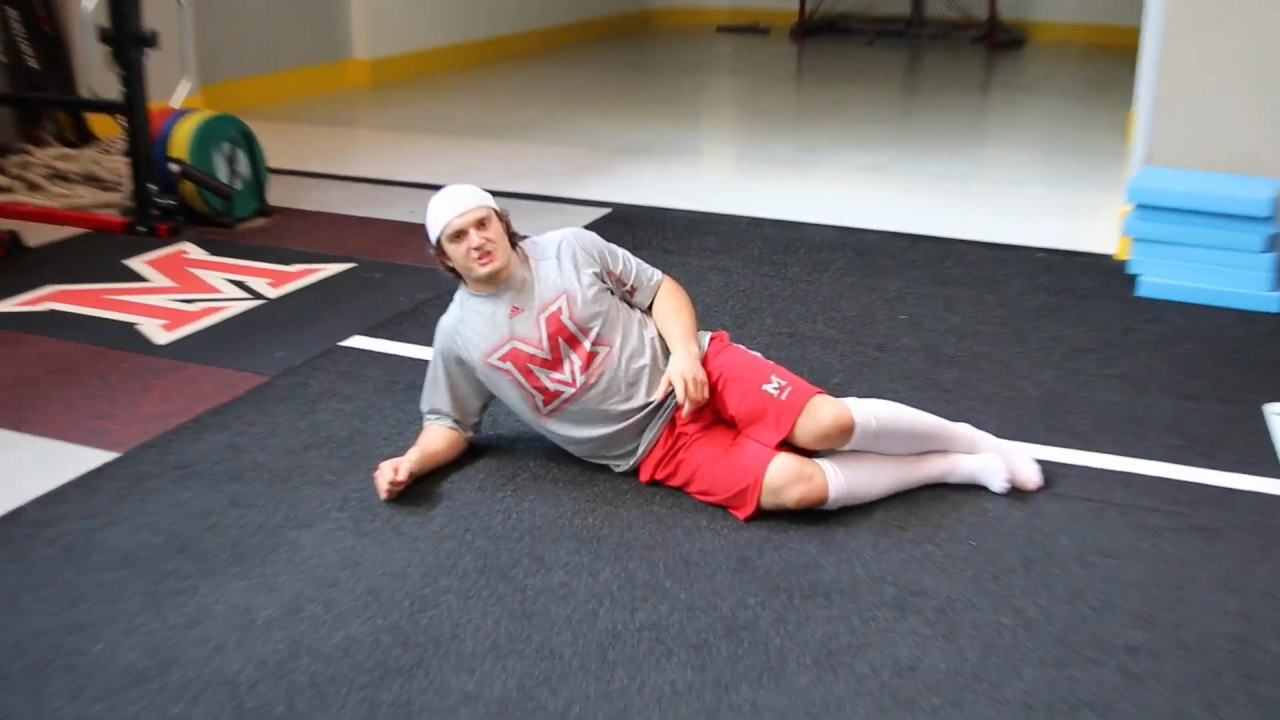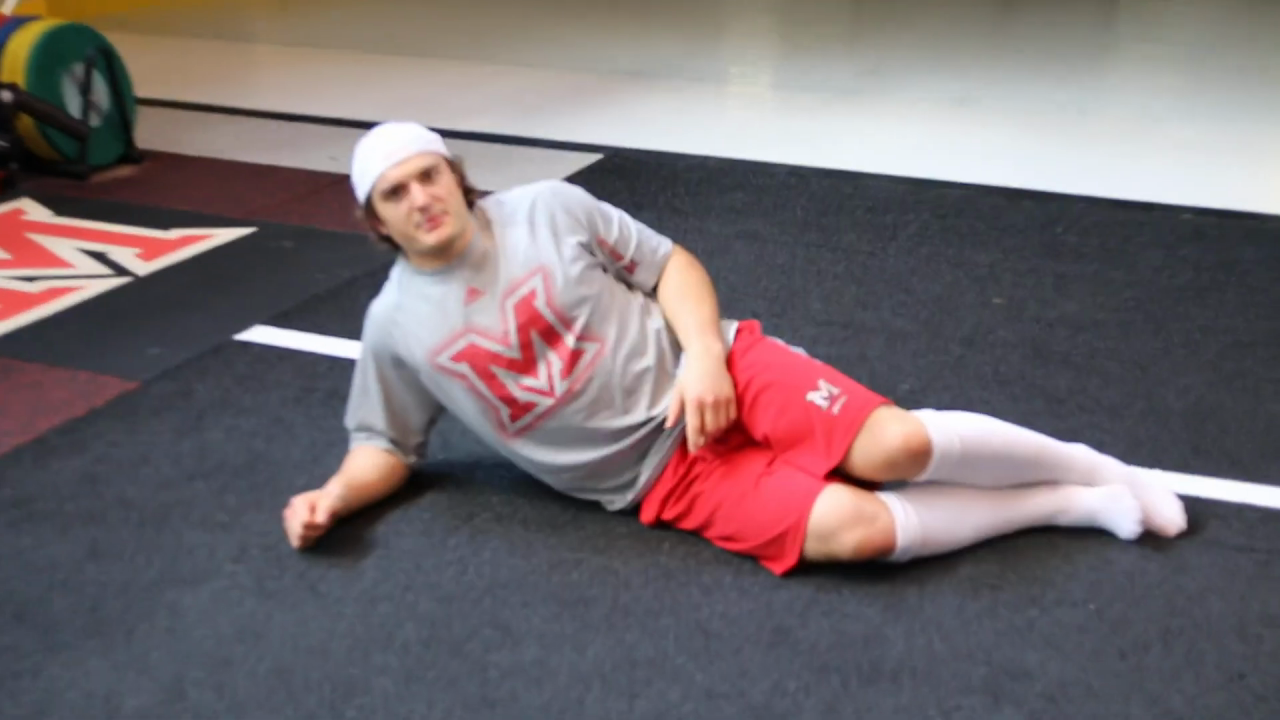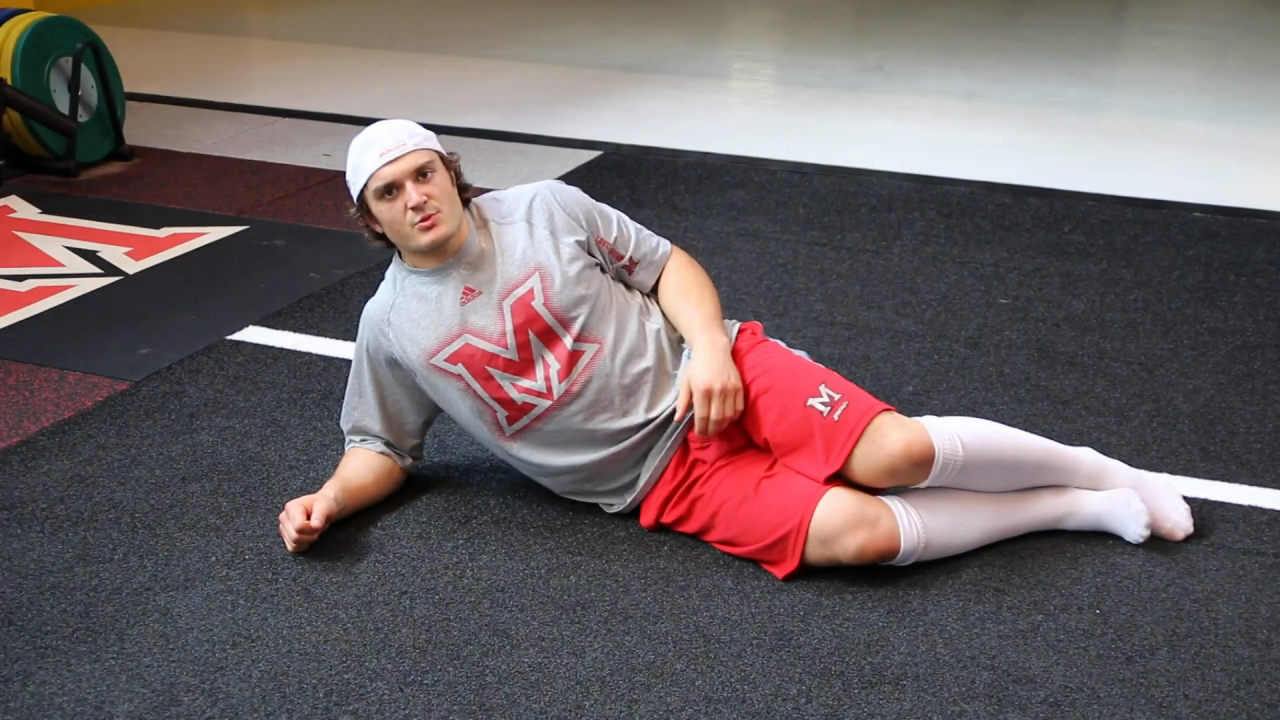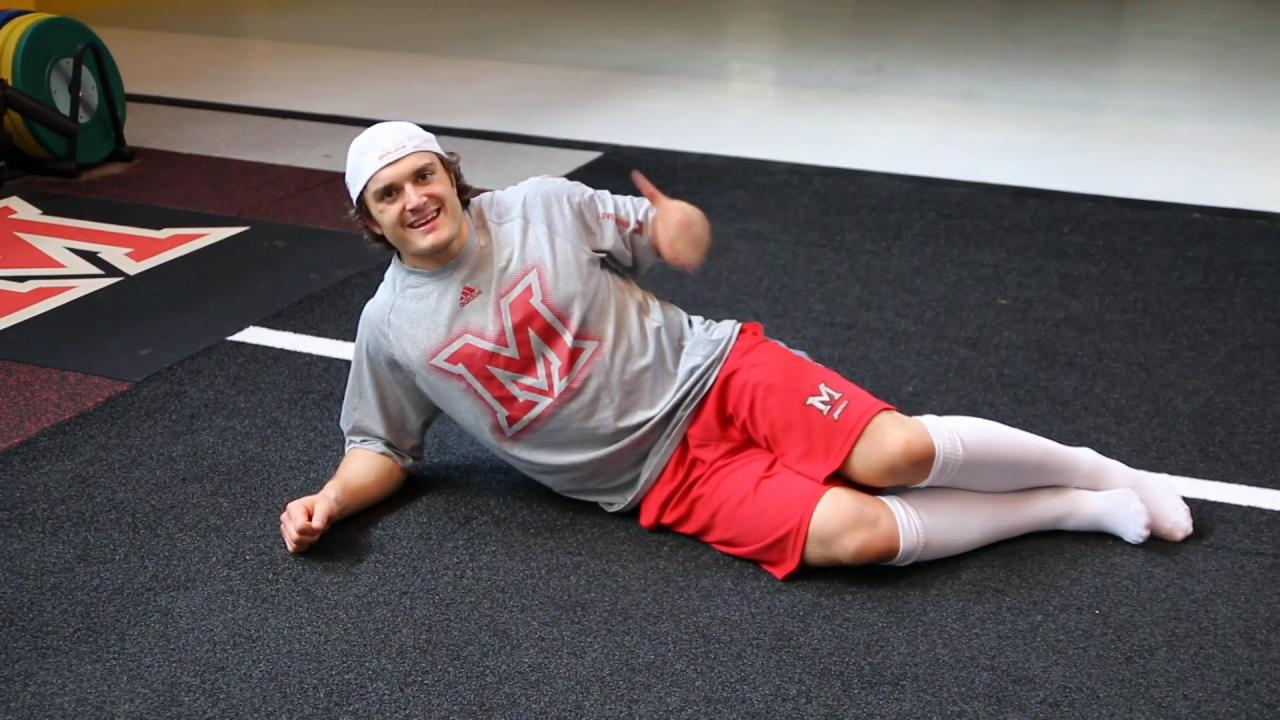
dt=0.4s
person 1, frame 1
left shoulder: (570, 248)
right shoulder: (458, 335)
left elbow: (662, 289)
right elbow: (449, 425)
left wrist: (686, 354)
right wrist: (408, 463)
left hip: (688, 375)
right hip: (653, 447)
left knee: (828, 424)
right knee: (799, 487)
left ankle: (975, 440)
right ankle: (962, 469)
person 1, frame 2
left shoulder: (547, 208)
right shoulder: (397, 325)
left elbow: (670, 264)
right elbow: (386, 445)
left wrist: (704, 356)
right wrist: (333, 497)
left hip: (709, 377)
right hip: (661, 480)
left knee: (894, 448)
right knee: (854, 529)
person 1, frame 3
left shoulder: (545, 207)
right shoulder: (391, 326)
left elbow: (669, 266)
right elbow: (382, 448)
left wrist: (710, 348)
right wrist: (328, 499)
left hip: (703, 382)
right hip: (661, 480)
left knee: (895, 454)
right knee: (859, 535)
person 1, frame 4
left shoulder: (542, 204)
right shoulder: (389, 327)
left elbow: (676, 236)
right elbow: (383, 448)
left wrist: (681, 226)
left hip: (712, 373)
right hip: (665, 478)
left knee: (895, 452)
right knee: (856, 534)
